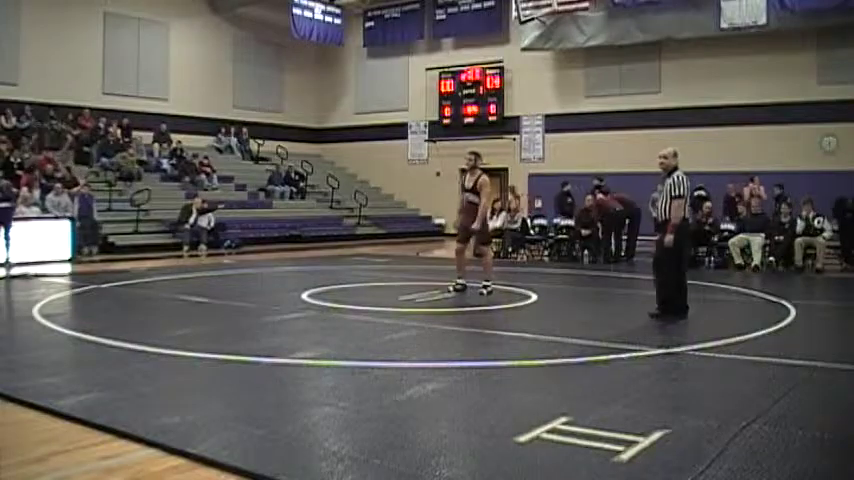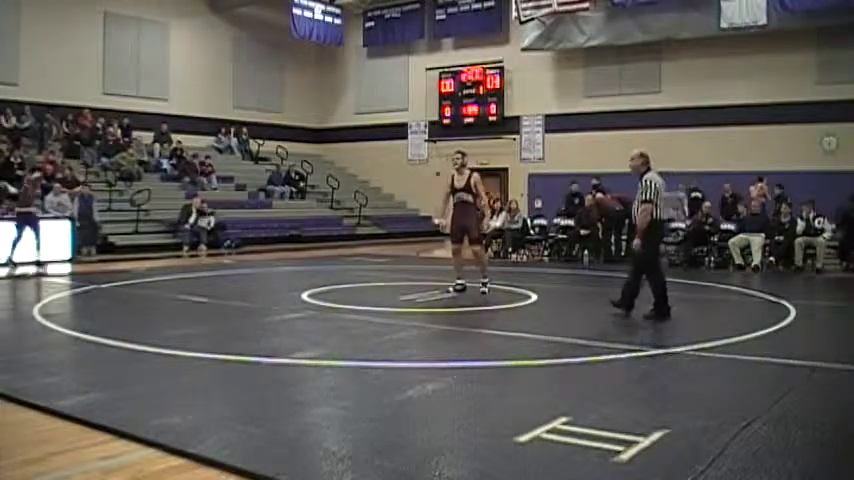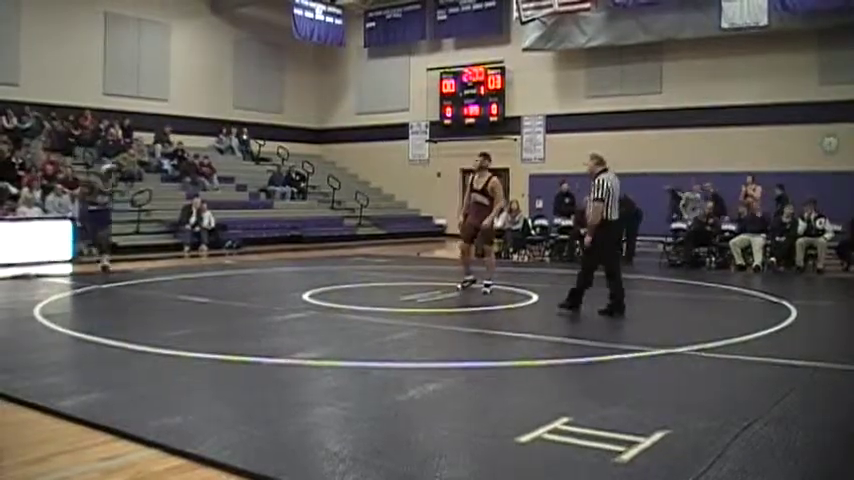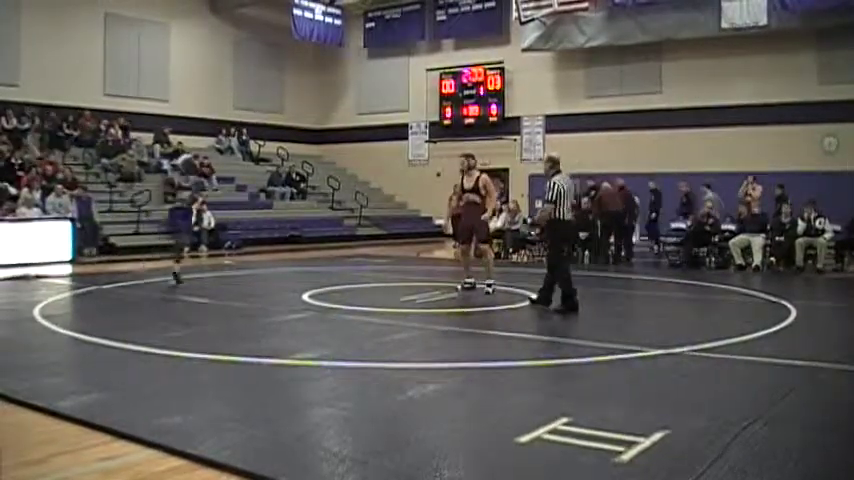
dt=1s
person 1, frame 1
left shoulder: (677, 178)
right shoulder: (670, 178)
left elbow: (678, 207)
left wrist: (670, 232)
left hip: (674, 230)
right hip: (676, 230)
left knee: (662, 267)
right knee: (677, 270)
left ankle: (666, 308)
right ankle: (679, 308)
person 1, frame 2
left shoulder: (648, 180)
right shoulder: (652, 178)
left elbow: (646, 211)
left wrist: (639, 236)
left hip: (649, 229)
right hip: (650, 228)
left knee: (652, 270)
right knee: (637, 267)
left ankle: (662, 309)
right ankle: (626, 301)
person 1, frame 3
left shoulder: (600, 180)
right shoulder: (612, 177)
left elbow: (597, 209)
left wrist: (589, 233)
left hip: (601, 229)
right hip: (612, 227)
left knee: (587, 267)
right knee: (612, 268)
left ankle: (573, 301)
right ankle: (617, 305)
person 1, frame 4
left shoulder: (553, 182)
right shoulder: (567, 179)
left elbow: (548, 209)
left wrist: (534, 222)
left hip: (556, 226)
right hip: (567, 224)
left knee: (560, 266)
right knee: (553, 263)
left ankle: (570, 302)
right ankle: (544, 296)
person 2, frame 1
left shoulder: (483, 179)
right shoulder: (465, 176)
left elbow: (485, 202)
left wrist: (478, 221)
right wrist: (459, 216)
left hip: (478, 218)
right hip: (466, 218)
left knee: (484, 250)
right knee: (459, 249)
left ankle: (488, 284)
right ankle: (461, 282)
person 2, frame 2
left shoulder: (474, 177)
right shoulder: (452, 179)
left elbow: (483, 198)
right elbow: (445, 199)
left wrist: (486, 216)
right wrist: (440, 217)
left hip: (472, 215)
right hip: (457, 216)
left knee: (476, 249)
right knee: (456, 249)
left ankle: (485, 279)
right ankle: (460, 282)
person 2, frame 3
left shoulder: (493, 181)
right shoulder: (472, 177)
left elbow: (501, 202)
left wrist: (490, 218)
right wrist: (462, 214)
left hip: (485, 218)
right hip: (471, 216)
left knee: (488, 250)
right knee: (464, 248)
left ankle: (488, 282)
right ankle: (469, 277)
person 2, frame 4
left shoulder: (483, 178)
right shoulder: (462, 179)
left elbow: (494, 196)
right elbow: (458, 198)
left wrist: (489, 212)
left hip: (480, 217)
right hip: (465, 217)
left knee: (484, 248)
right knee: (463, 249)
left ankle: (490, 281)
right ankle: (469, 280)
